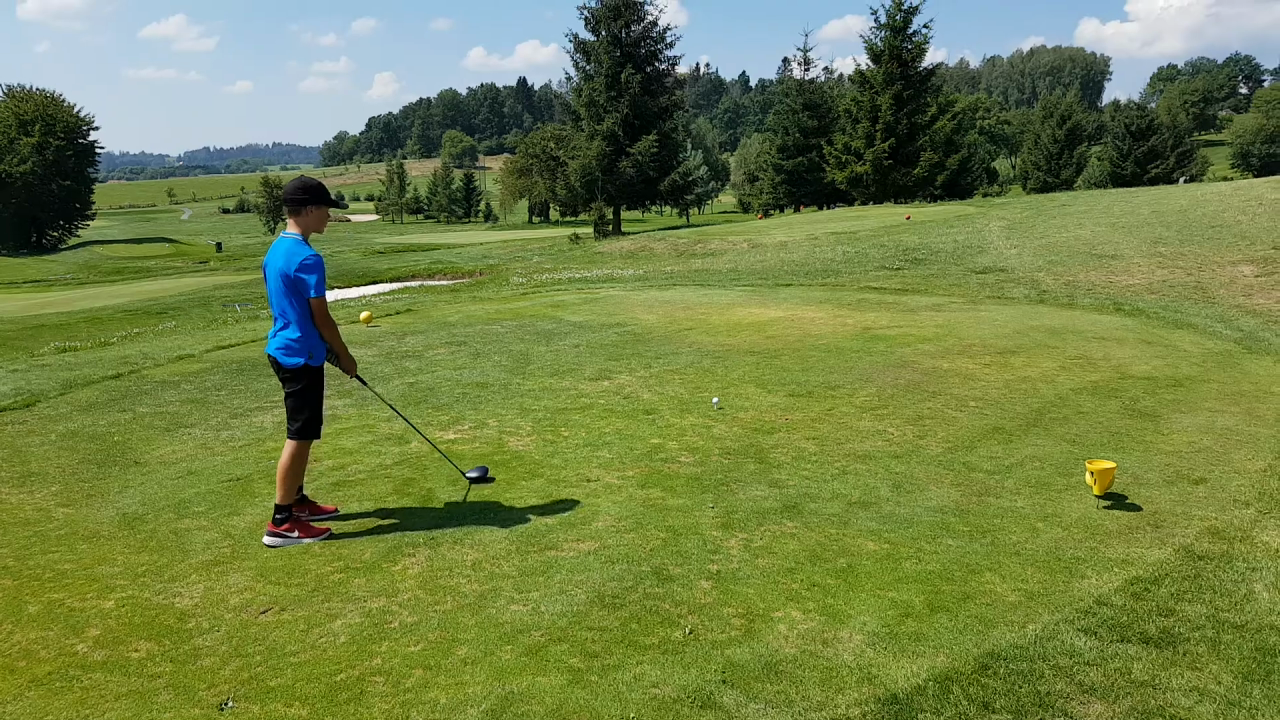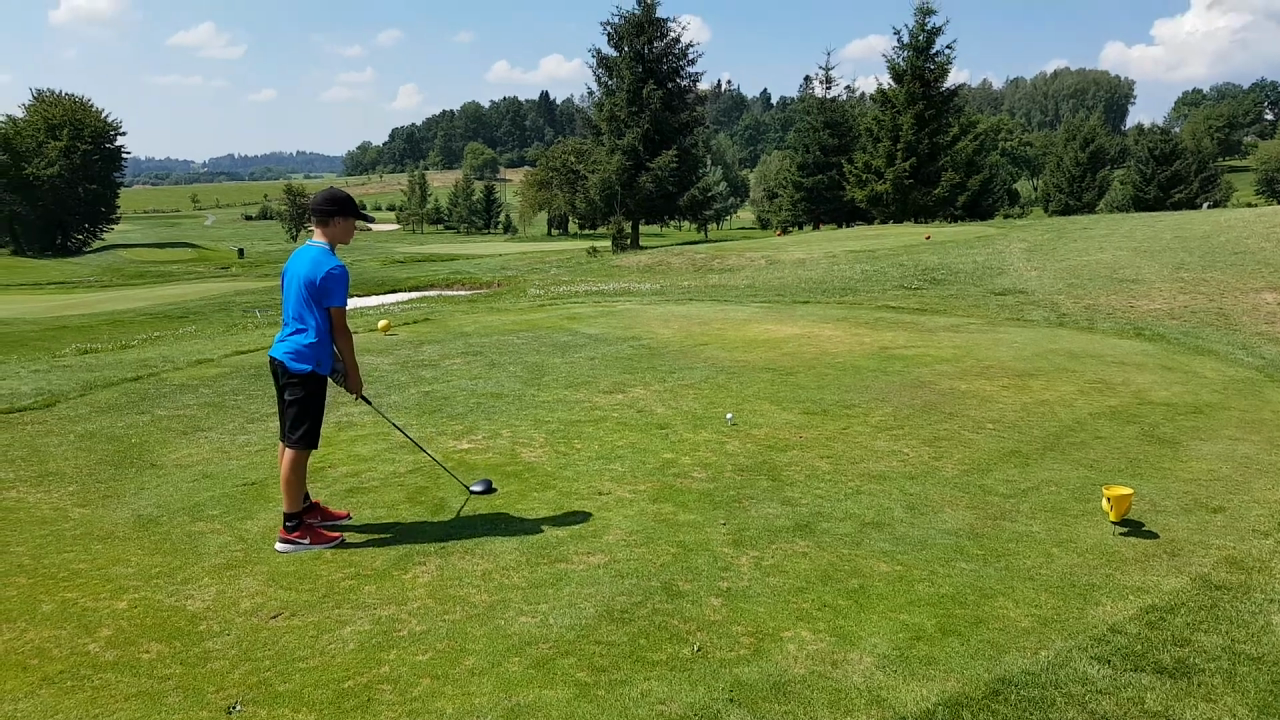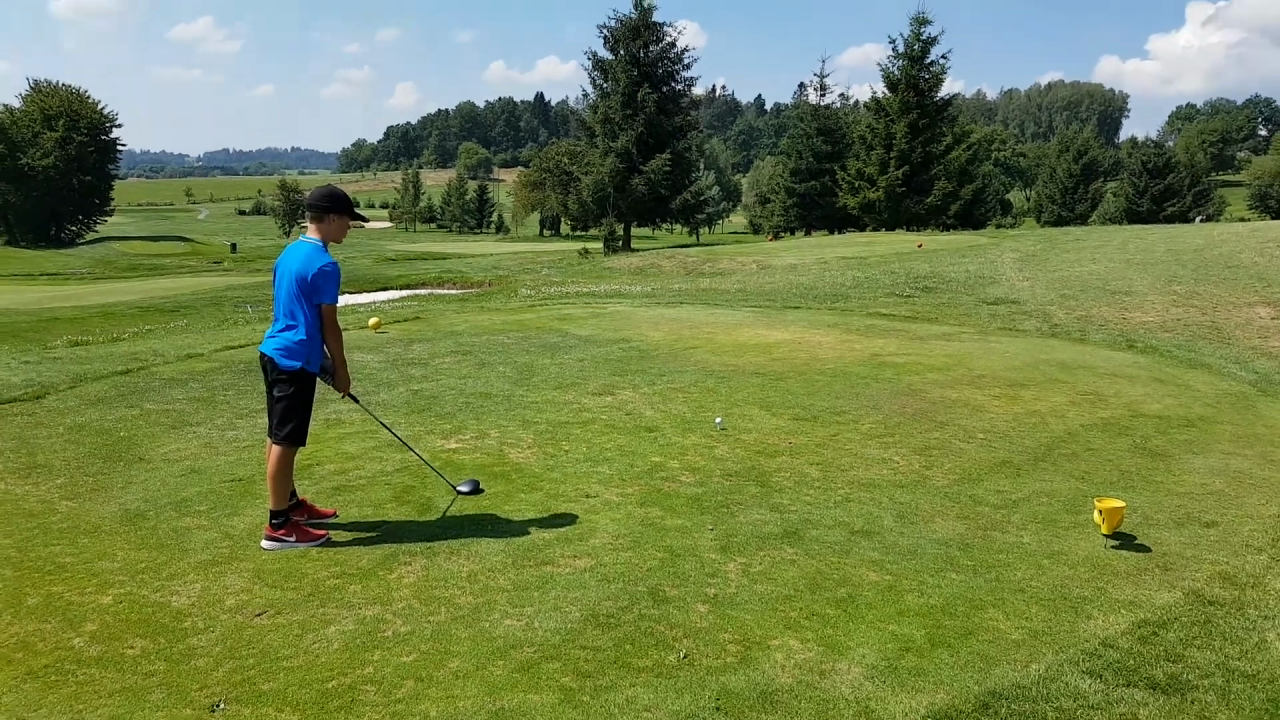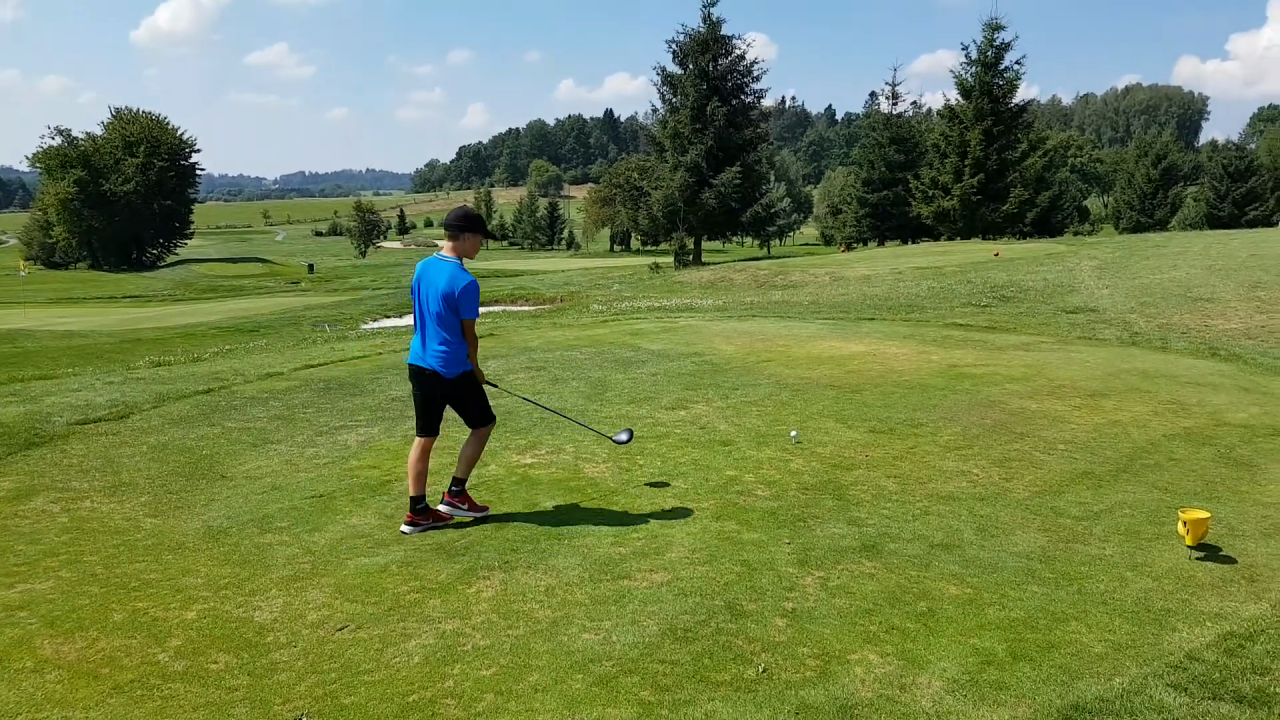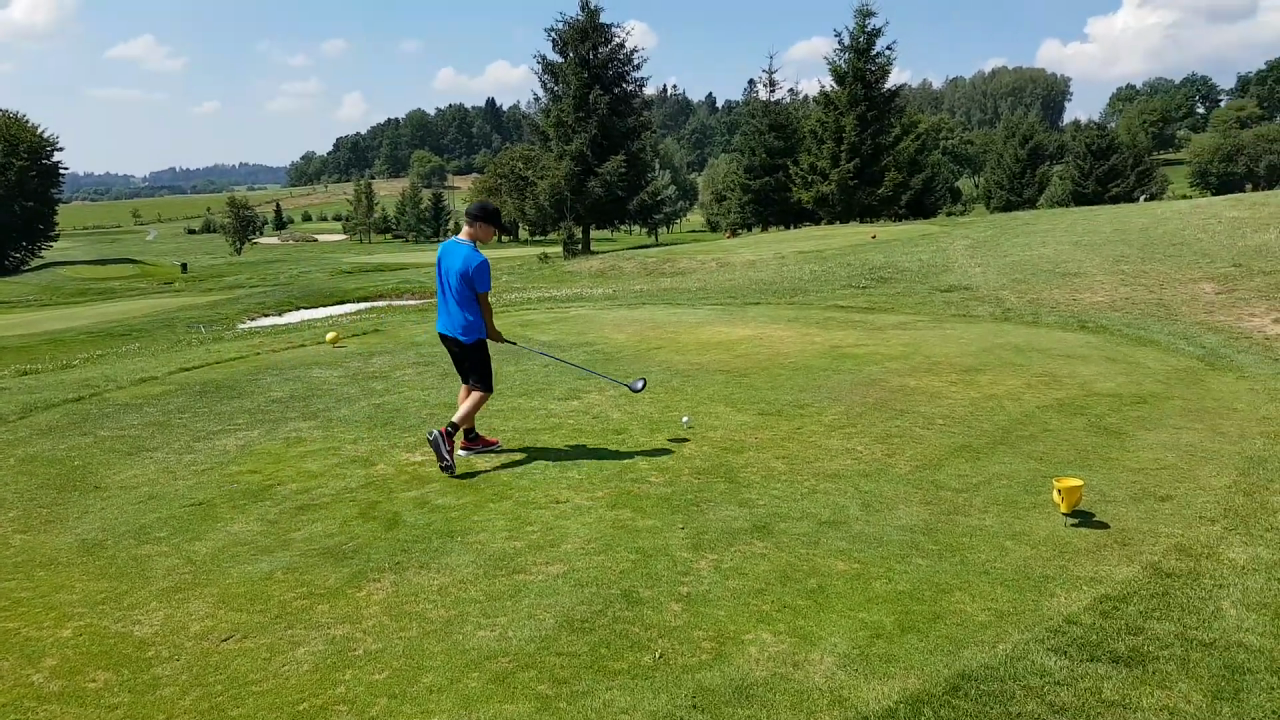
dt=1s
person 1, frame 1
left shoulder: (276, 250)
right shoulder: (307, 258)
right elbow: (321, 317)
left wrist: (327, 349)
right wrist: (344, 355)
left hip: (283, 349)
right hip: (300, 356)
left knee: (301, 431)
right knee: (299, 436)
left ankle: (296, 500)
right ankle: (280, 523)
person 1, frame 2
left shoulder: (297, 257)
right shoulder: (332, 268)
right elbow: (338, 327)
left wrist: (335, 362)
right wrist: (352, 371)
left hip: (284, 355)
right hip: (305, 364)
left knee: (290, 440)
right knee: (297, 445)
left ankle: (304, 507)
right ankle: (292, 529)
person 1, frame 3
left shoulder: (289, 252)
right shoulder: (324, 265)
right elbow: (329, 325)
left wrist: (324, 360)
right wrist: (341, 369)
left hip: (274, 351)
right hip: (295, 360)
left knee: (279, 438)
right knee: (285, 441)
left ankle: (291, 503)
right ankle: (278, 526)
person 1, frame 4
left shoulder: (422, 268)
right shoulder: (465, 281)
right elbow: (469, 333)
right wrist: (474, 368)
left hip: (418, 363)
right hip: (451, 368)
left knee: (425, 436)
right knee: (483, 424)
left ankle: (416, 511)
right ankle: (455, 493)
person 1, frame 5
left shoulder: (444, 248)
right shoulder: (477, 261)
right elbow: (483, 303)
right wrist: (492, 331)
left hip: (445, 329)
right hip: (469, 334)
left knee: (469, 383)
right knee: (482, 390)
left ankle: (469, 438)
right ankle: (445, 434)
